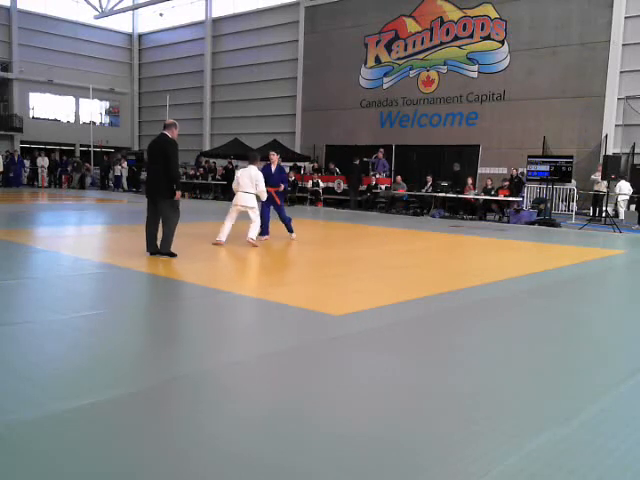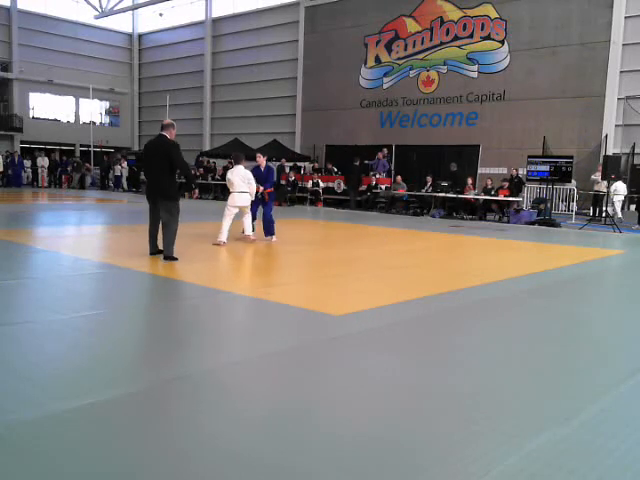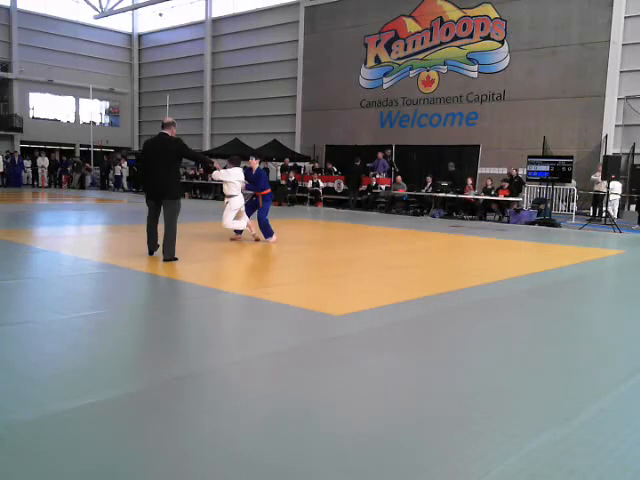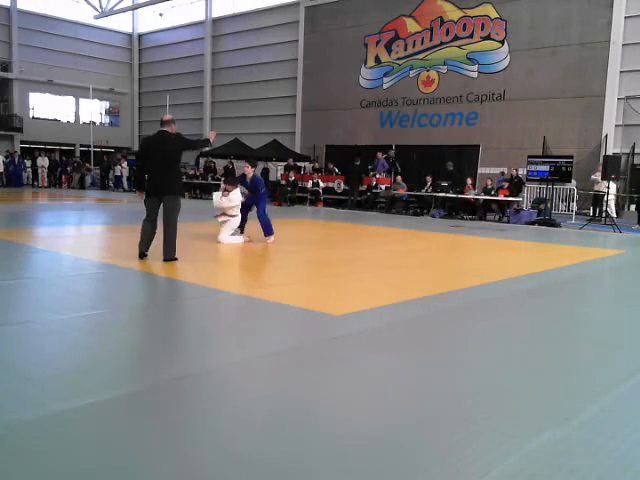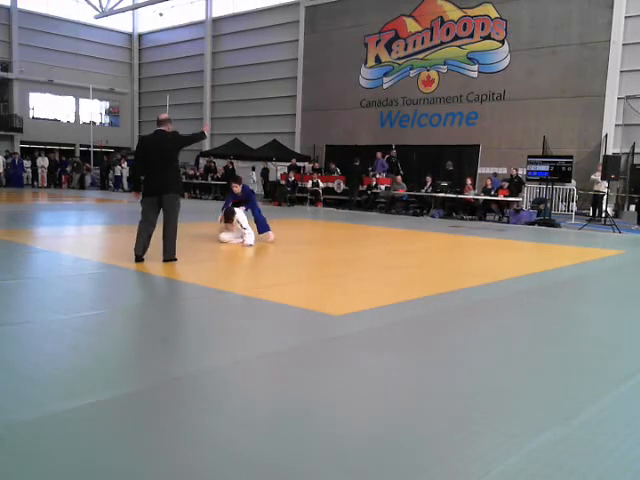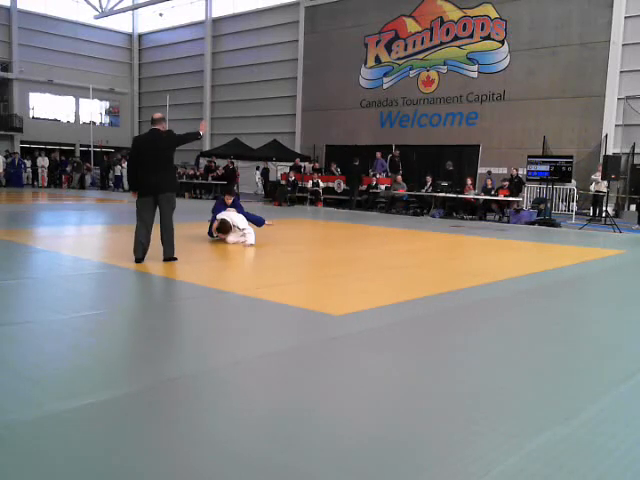
dt=0.2s
person 1, frame 1
left shoulder: (152, 143)
right shoulder: (170, 143)
right elbow: (173, 167)
right wrist: (177, 187)
left hip: (152, 186)
right hip: (165, 187)
left knee: (153, 217)
right knee: (172, 216)
left ankle: (152, 248)
right ankle: (165, 248)
person 1, frame 2
left shoulder: (148, 145)
right shoulder: (171, 145)
left elbow: (146, 167)
right elbow: (183, 166)
right wrist: (193, 186)
left hip: (151, 189)
right hip: (167, 189)
left knee: (154, 218)
right knee: (170, 220)
left ankle: (153, 248)
right ankle: (168, 252)
person 1, frame 3
left shoulder: (148, 143)
right shoulder: (176, 143)
left elbow: (143, 167)
right elbow: (194, 155)
left wrist: (146, 187)
right wrist: (210, 162)
left hip: (152, 188)
right hip: (170, 188)
left knee: (152, 218)
right knee: (170, 221)
left ankle: (151, 247)
right ankle: (168, 254)
person 1, frame 4
left shoulder: (147, 141)
right shoulder: (177, 139)
left elbow: (140, 165)
right elbow: (195, 144)
left wrist: (140, 187)
right wrist: (209, 140)
left hip: (153, 187)
right hip: (171, 187)
left knee: (150, 219)
right knee: (171, 221)
left ankle: (142, 250)
right ankle: (169, 254)
person 1, frame 5
left shoulder: (144, 141)
right shoulder: (174, 138)
left elbow: (137, 165)
right elbow: (191, 138)
left wrist: (136, 187)
right wrist: (204, 132)
left hip: (150, 187)
right hip: (170, 187)
left knee: (147, 220)
right knee: (170, 221)
left ankle: (139, 253)
right ankle: (169, 255)
person 1, frame 6
left shoulder: (138, 140)
right shoulder: (168, 137)
left elbow: (132, 165)
right elbow: (185, 137)
left wrist: (134, 187)
right wrist: (200, 132)
left hip: (145, 187)
right hip: (165, 186)
left knee: (143, 221)
right knee: (167, 220)
left ankle: (139, 255)
right ankle: (168, 254)
